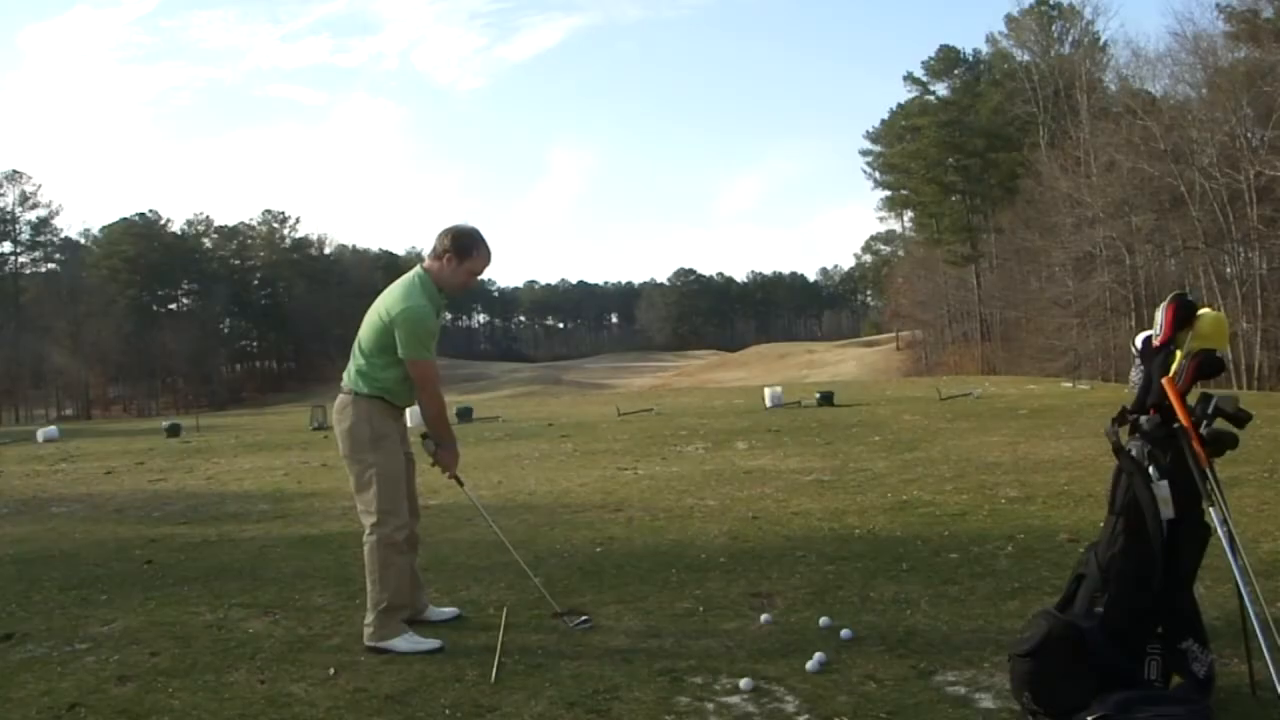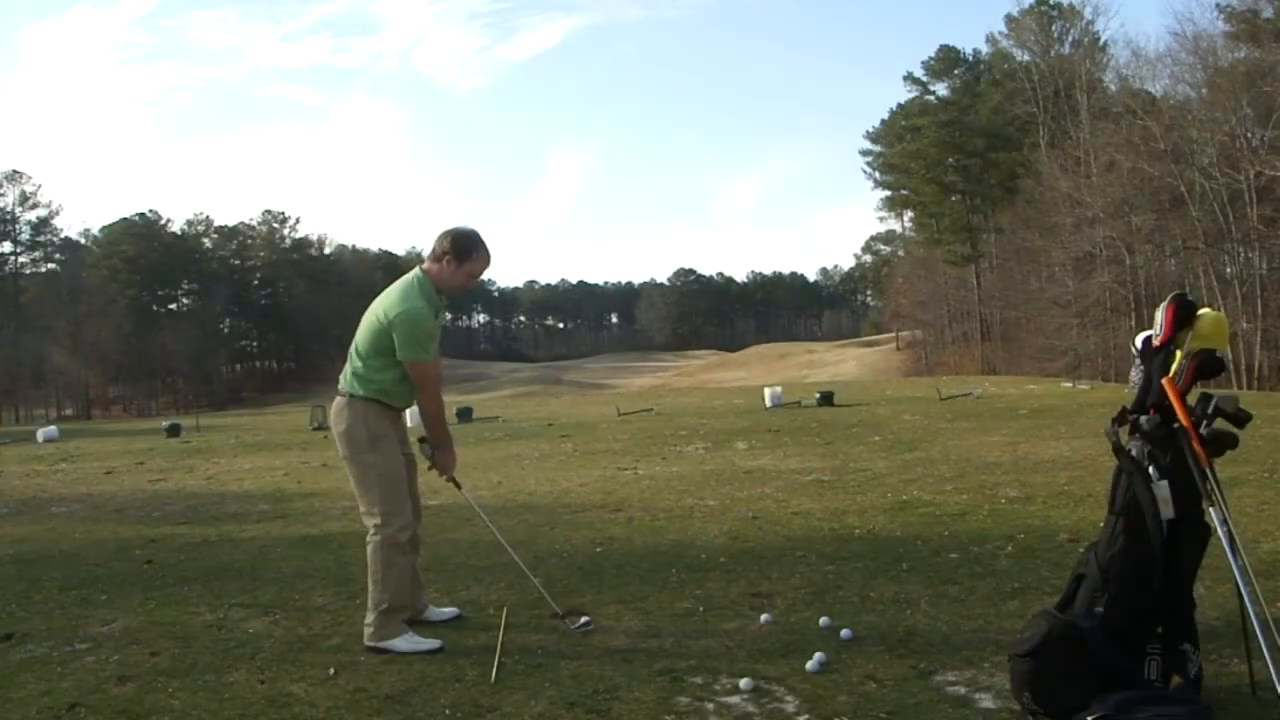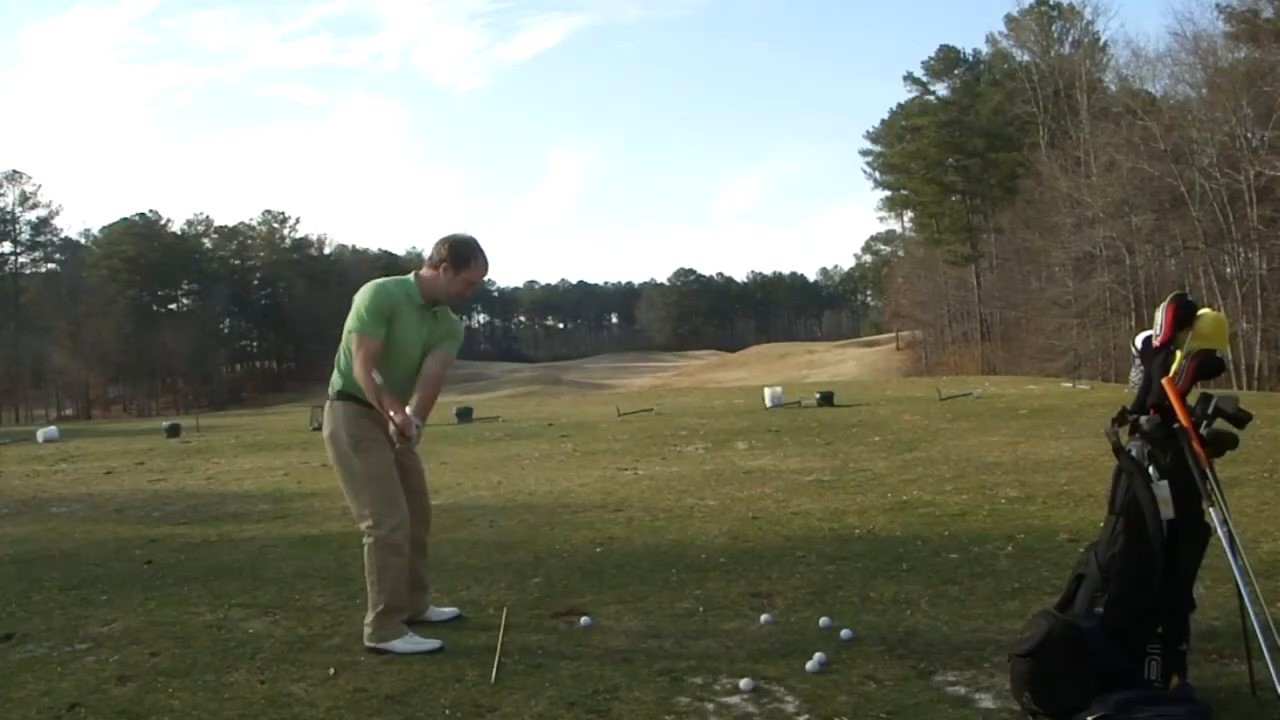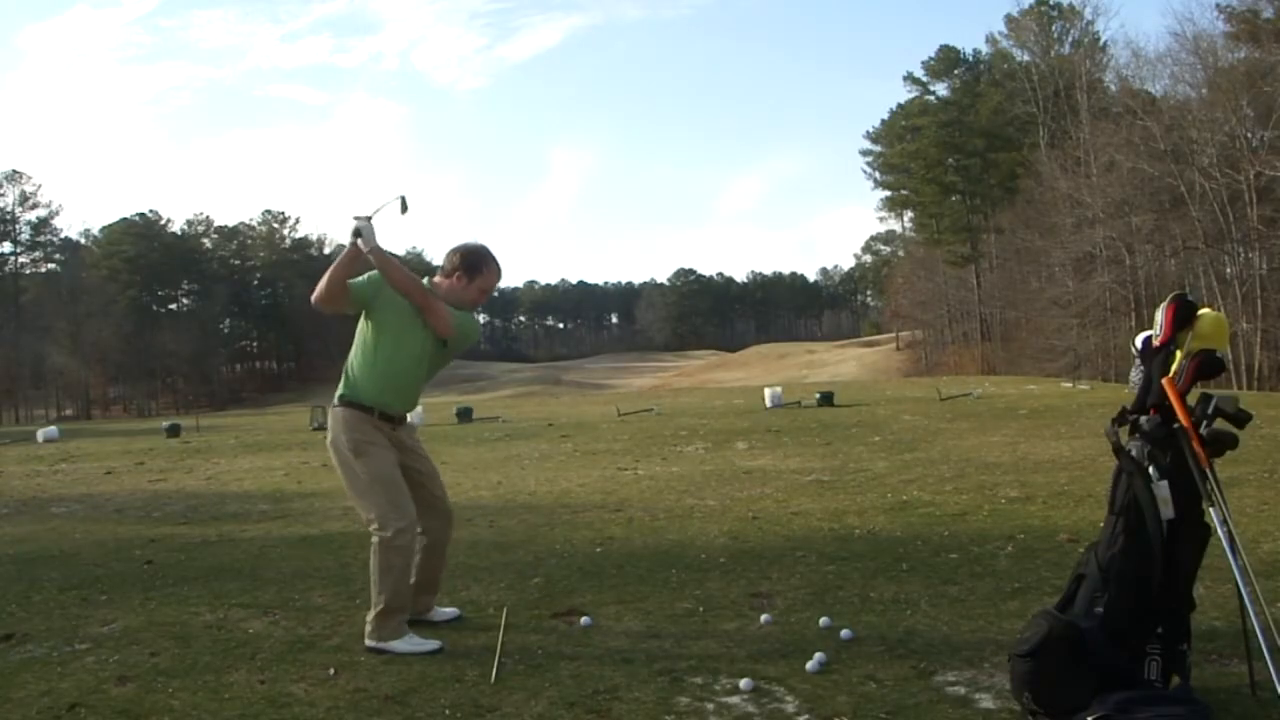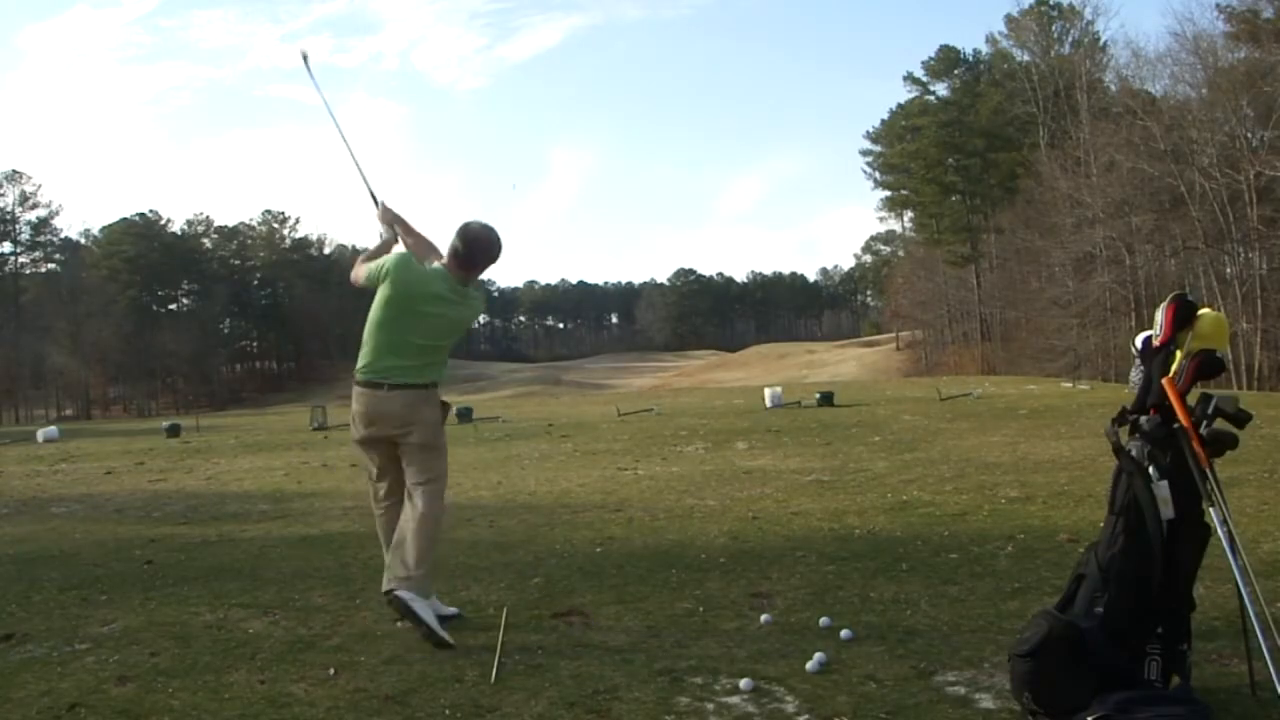
dt=0.4s
person 1, frame 1
left shoulder: (424, 293)
right shoulder: (414, 307)
left elbow: (426, 379)
right elbow: (427, 386)
left wrist: (436, 433)
right wrist: (446, 443)
left hip: (385, 412)
right hip: (366, 414)
left knee: (405, 516)
right knee: (386, 521)
left ankle: (411, 604)
right ankle: (383, 628)
person 1, frame 2
left shoulder: (429, 298)
right shoulder: (411, 308)
left elbow: (431, 374)
right elbow: (425, 387)
left wrist: (436, 438)
right wrist: (443, 444)
left hip: (385, 414)
right hip: (364, 415)
left knee: (407, 515)
right knee: (390, 521)
left ankle: (411, 603)
right ankle: (383, 628)
person 1, frame 3
left shoulder: (451, 325)
right shoulder: (380, 294)
left elbow: (433, 374)
right elbow: (363, 366)
left wrist: (414, 421)
right wrist: (391, 412)
left hip: (394, 421)
right hip: (353, 417)
left knee: (415, 515)
right knee: (387, 523)
left ankle: (413, 603)
right ankle: (384, 629)
person 1, frame 4
left shoulder: (465, 327)
right shoulder: (383, 284)
left elbow: (420, 301)
right elbow: (323, 300)
left wrist: (376, 253)
right wrist: (354, 250)
left hip: (396, 426)
right hip: (355, 424)
left knee: (437, 513)
right knee: (395, 522)
left ankle: (418, 602)
right ankle: (385, 629)
person 1, frame 5
left shoulder: (401, 270)
right shoulder: (470, 299)
left elbow: (358, 273)
left wrist: (388, 240)
right wrist: (400, 226)
left hip: (369, 400)
right hip: (419, 402)
left knee: (389, 497)
right knee: (426, 494)
left ankle: (412, 584)
right ankle: (409, 585)
